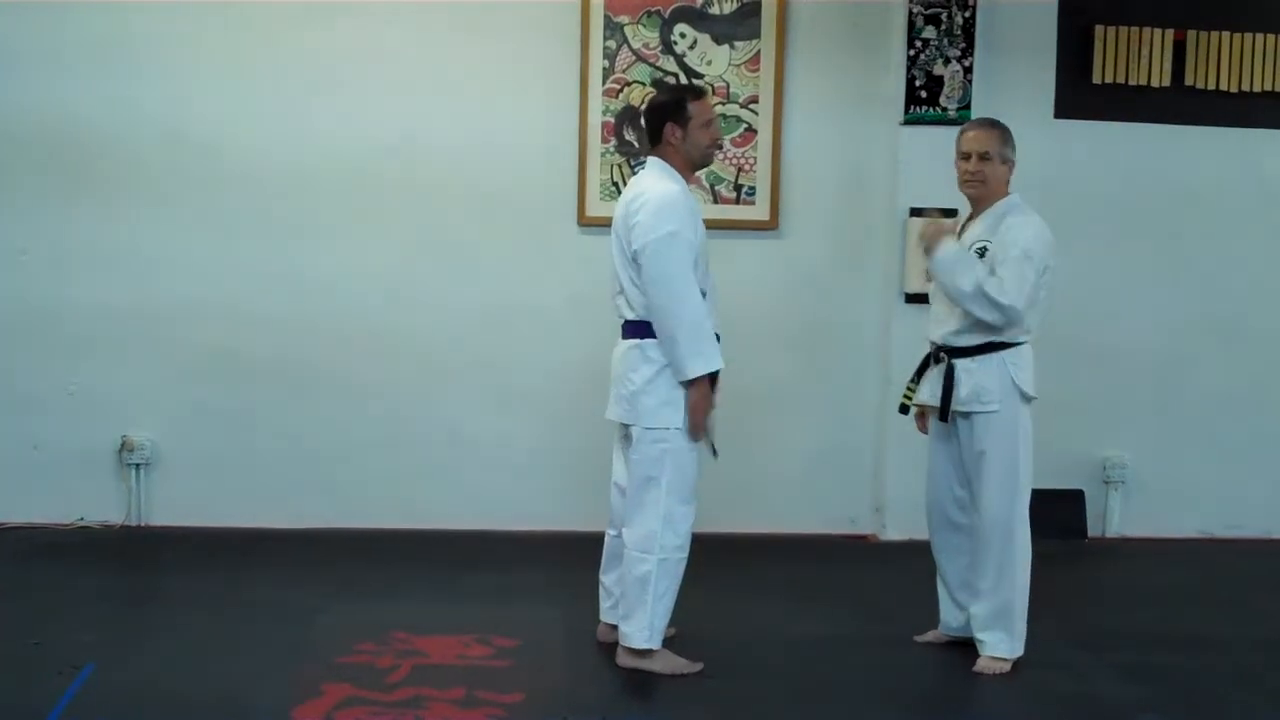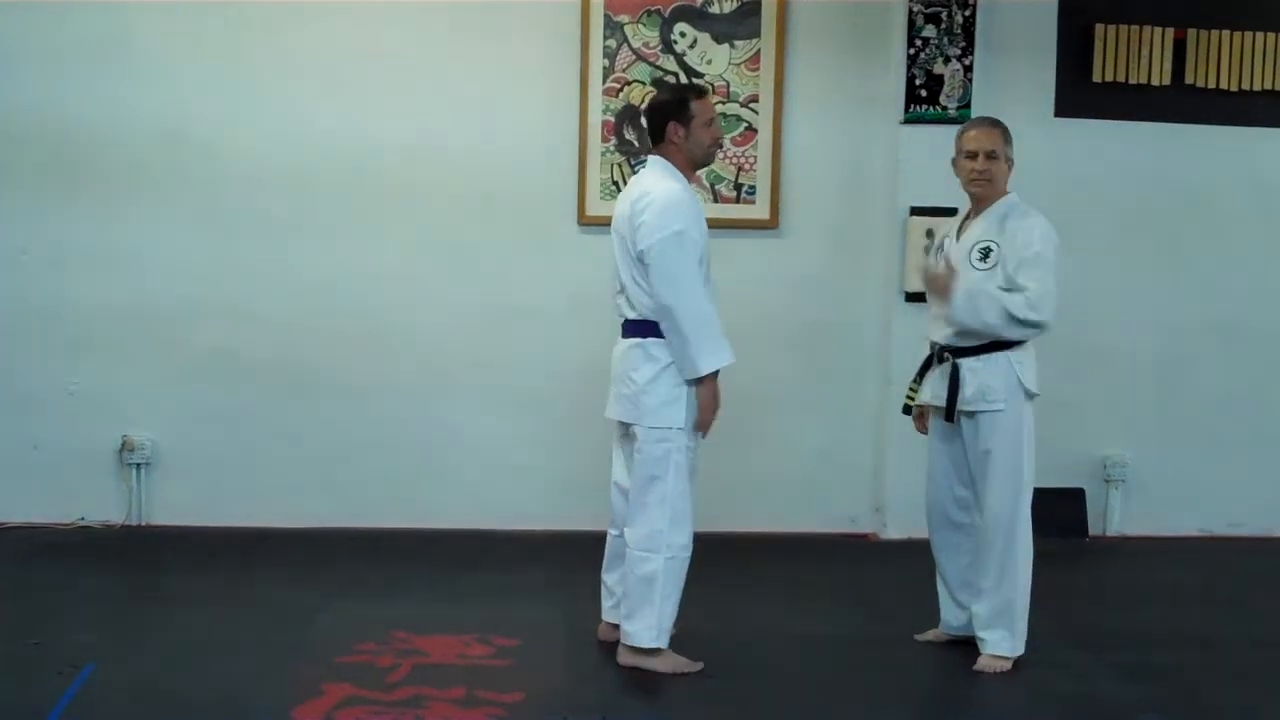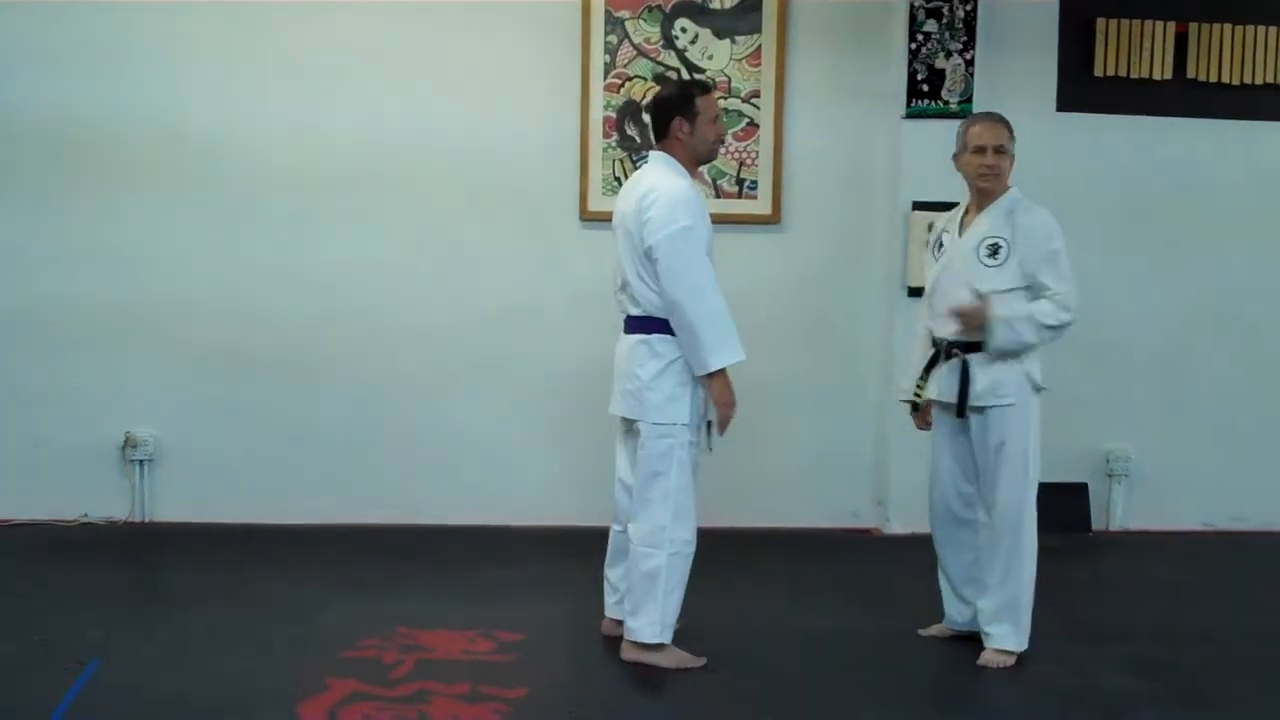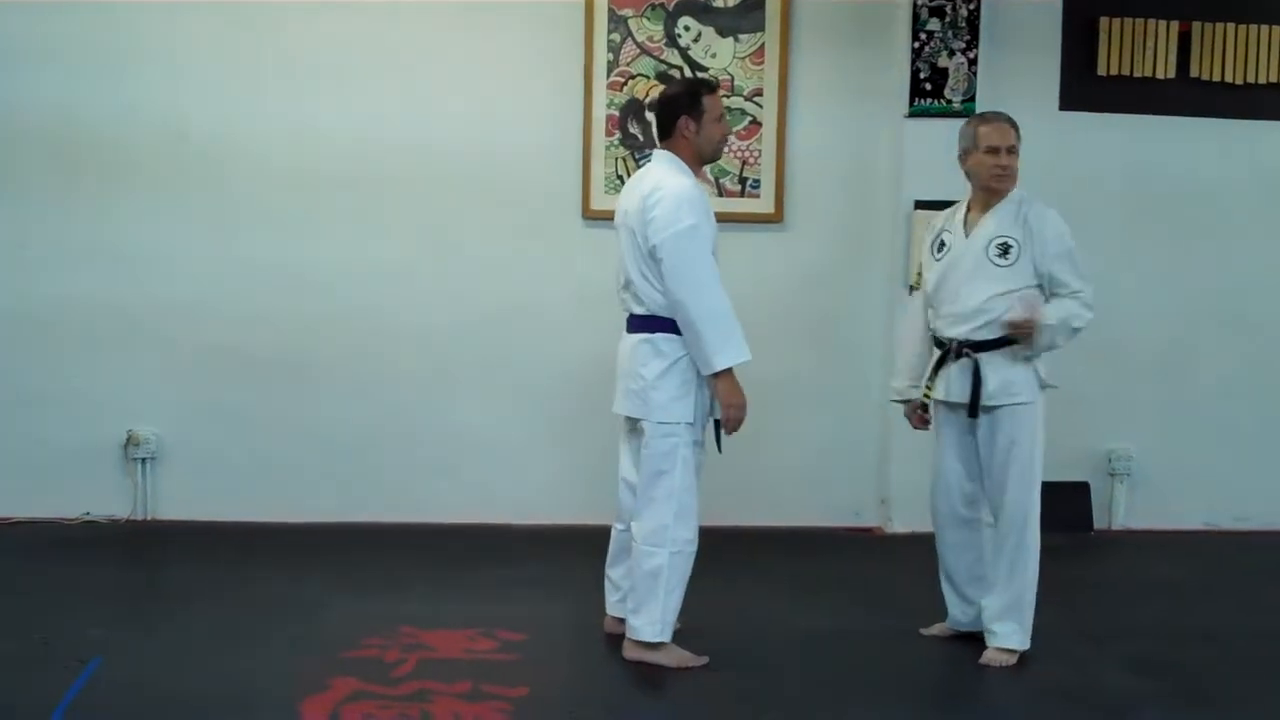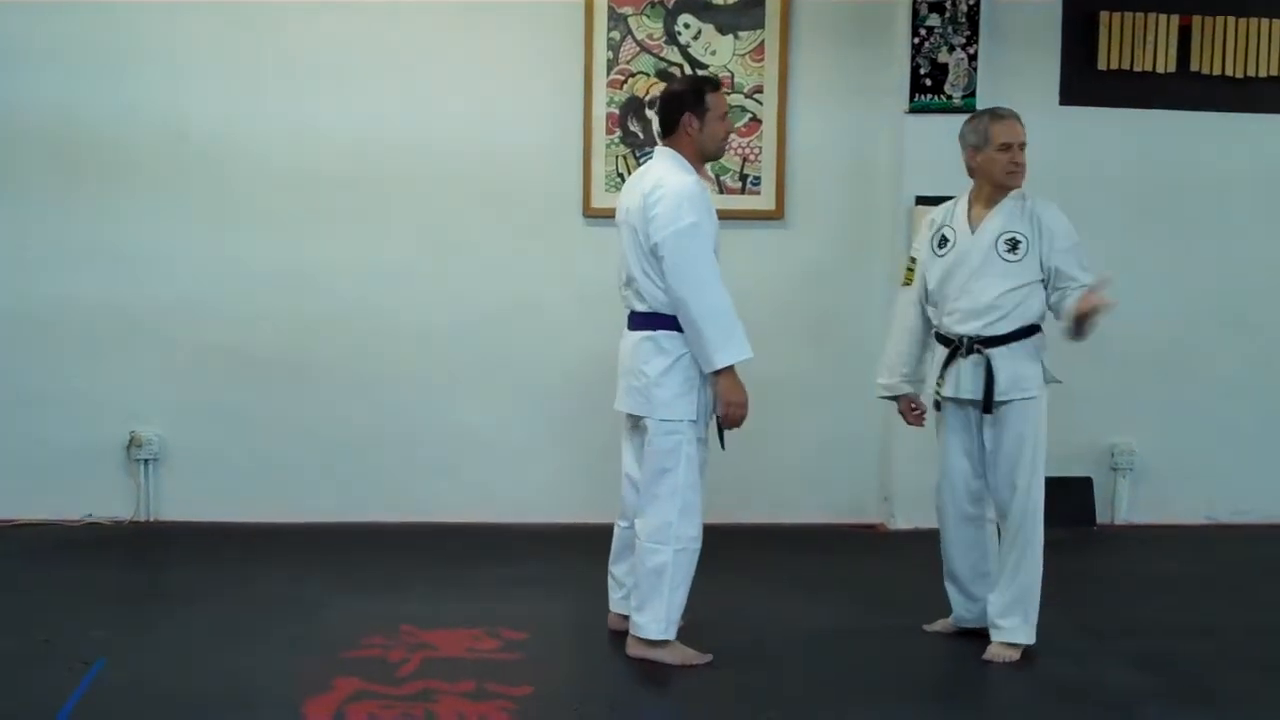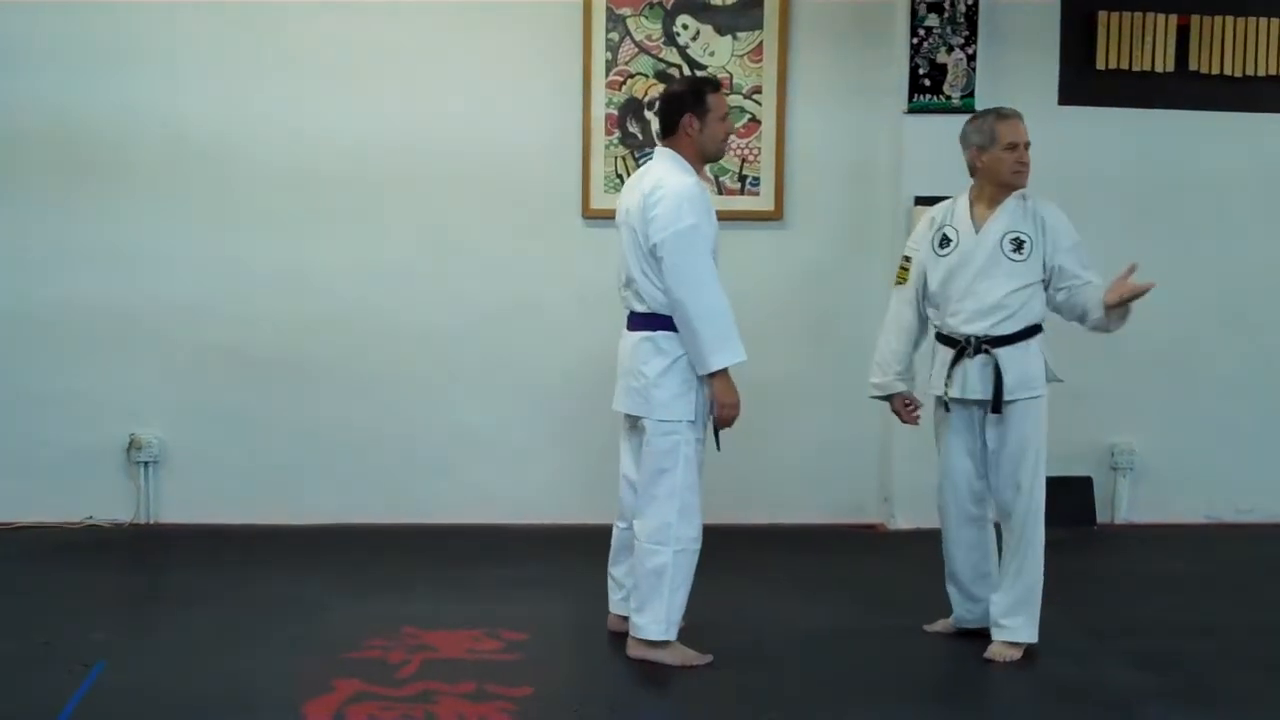
dt=0.1s
person 1, frame 1
left shoulder: (649, 189)
right shoulder: (667, 199)
right elbow: (675, 298)
right wrist: (700, 378)
left hip: (644, 360)
right hip: (664, 367)
left knee: (635, 501)
right knee: (660, 512)
left ankle: (618, 617)
right ankle: (639, 641)
person 1, frame 2
left shoulder: (644, 189)
right shoulder: (670, 198)
right elbow: (682, 297)
right wrist: (707, 377)
left hip: (642, 358)
right hip: (665, 366)
left knee: (635, 501)
right knee: (663, 513)
left ankle: (618, 615)
right ankle: (642, 641)
person 1, frame 3
left shoulder: (644, 185)
right shoulder: (674, 195)
right elbow: (691, 294)
right wrist: (718, 374)
left hip: (646, 353)
right hip: (669, 361)
left knee: (638, 497)
right knee: (666, 508)
left ankle: (622, 610)
right ankle: (646, 636)
person 1, frame 4
left shoulder: (644, 183)
right shoulder: (680, 194)
right elbow: (696, 292)
right wrist: (725, 375)
left hip: (646, 350)
right hip: (671, 360)
left knee: (640, 496)
right knee: (668, 507)
left ankle: (623, 609)
right ankle: (647, 635)
person 1, frame 5
left shoulder: (644, 181)
right shoulder: (681, 191)
right elbow: (698, 290)
right wrist: (726, 373)
left hip: (647, 347)
right hip: (673, 357)
left knee: (642, 493)
right knee: (671, 504)
left ankle: (626, 606)
right ankle: (651, 632)
person 1, frame 6
left shoulder: (645, 181)
right shoulder: (681, 192)
right elbow: (695, 293)
right wrist: (720, 374)
left hip: (646, 348)
right hip: (672, 357)
left knee: (641, 494)
right knee: (671, 504)
left ankle: (627, 607)
right ankle: (651, 633)
person 2, frame 1
left shoulder: (1024, 228)
right shoulder: (961, 228)
left elbow: (1001, 306)
left wrist: (944, 254)
right wrist: (928, 389)
left hip: (995, 384)
right hip: (950, 382)
left knee: (998, 514)
right knee: (947, 510)
left ankle: (999, 637)
right ankle: (960, 619)
person 2, frame 2
left shoulder: (1027, 227)
right shoulder: (955, 230)
left elbow: (1034, 311)
left wrist: (957, 295)
right wrist: (923, 389)
left hip: (998, 384)
right hip: (947, 383)
left knee: (1001, 514)
right knee: (947, 509)
left ankle: (1001, 636)
right ankle: (960, 616)
person 2, frame 3
left shoulder: (1033, 223)
right shoulder: (947, 225)
left elbow: (1059, 307)
left wrist: (994, 323)
right wrist: (921, 386)
left hip: (1004, 381)
right hip: (950, 380)
left knee: (1007, 508)
right knee: (949, 505)
left ankle: (1005, 630)
right ankle: (964, 612)
person 2, frame 4
left shoulder: (1040, 223)
right shoulder: (945, 226)
left elbow: (1071, 297)
right elbow: (922, 312)
left wrist: (1042, 324)
right wrist: (911, 385)
left hip: (1009, 381)
right hip: (950, 380)
left knee: (1012, 508)
right knee: (951, 505)
left ankle: (1007, 630)
right ankle: (966, 611)
person 2, frame 5
left shoulder: (1043, 219)
right shoulder: (940, 221)
left elbow: (1073, 287)
right elbow: (914, 307)
left wrist: (1080, 309)
right wrist: (901, 382)
left hip: (1014, 376)
right hip: (954, 375)
left knee: (1017, 503)
right knee: (957, 502)
left ankle: (1012, 625)
right ankle: (970, 608)
person 2, frame 6
left shoulder: (1044, 220)
right shoulder: (938, 221)
left elbow: (1071, 291)
right elbow: (907, 305)
left wrist: (1109, 301)
right wrist: (892, 379)
left hip: (1016, 375)
right hip: (954, 374)
left knee: (1018, 503)
right knee: (958, 502)
left ankle: (1013, 625)
right ankle: (971, 608)
